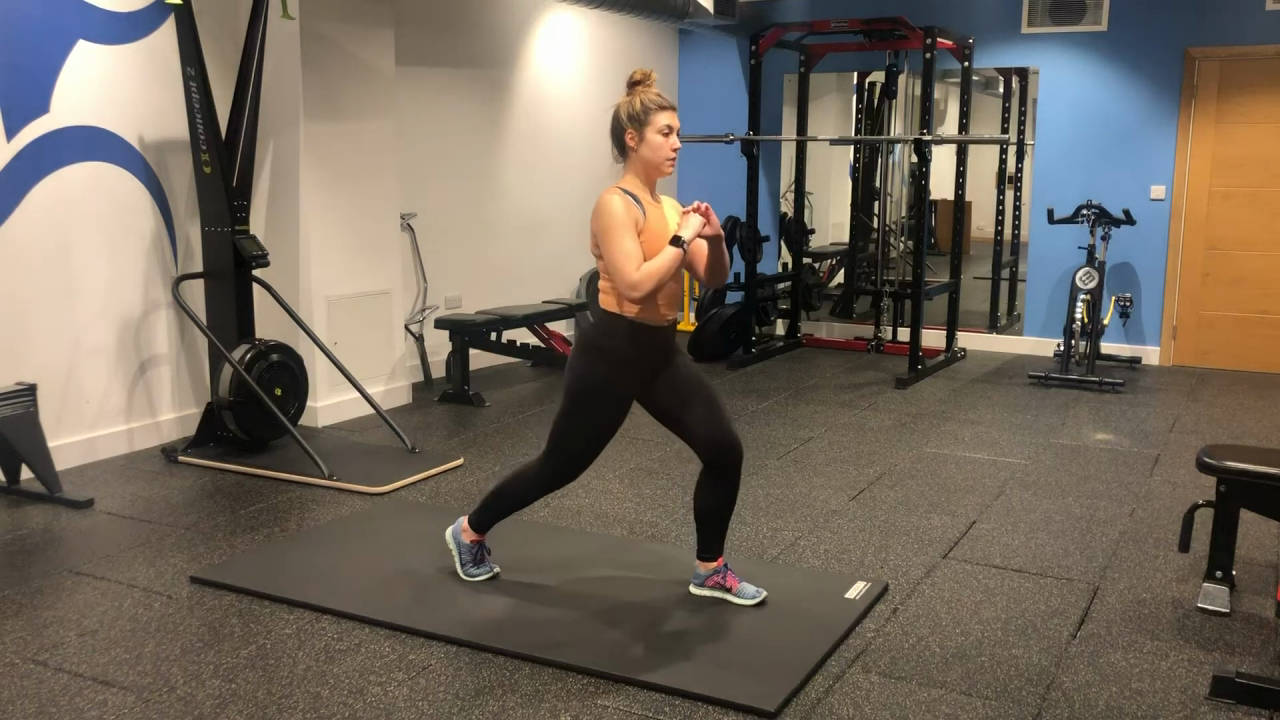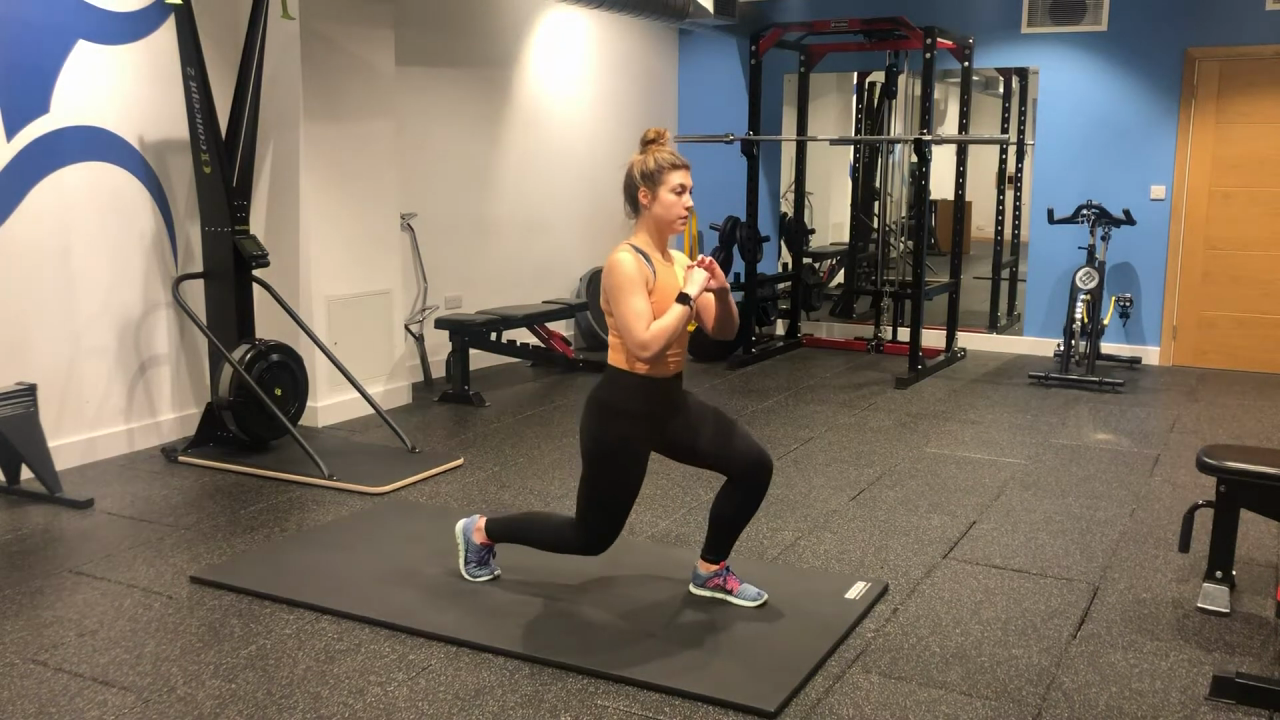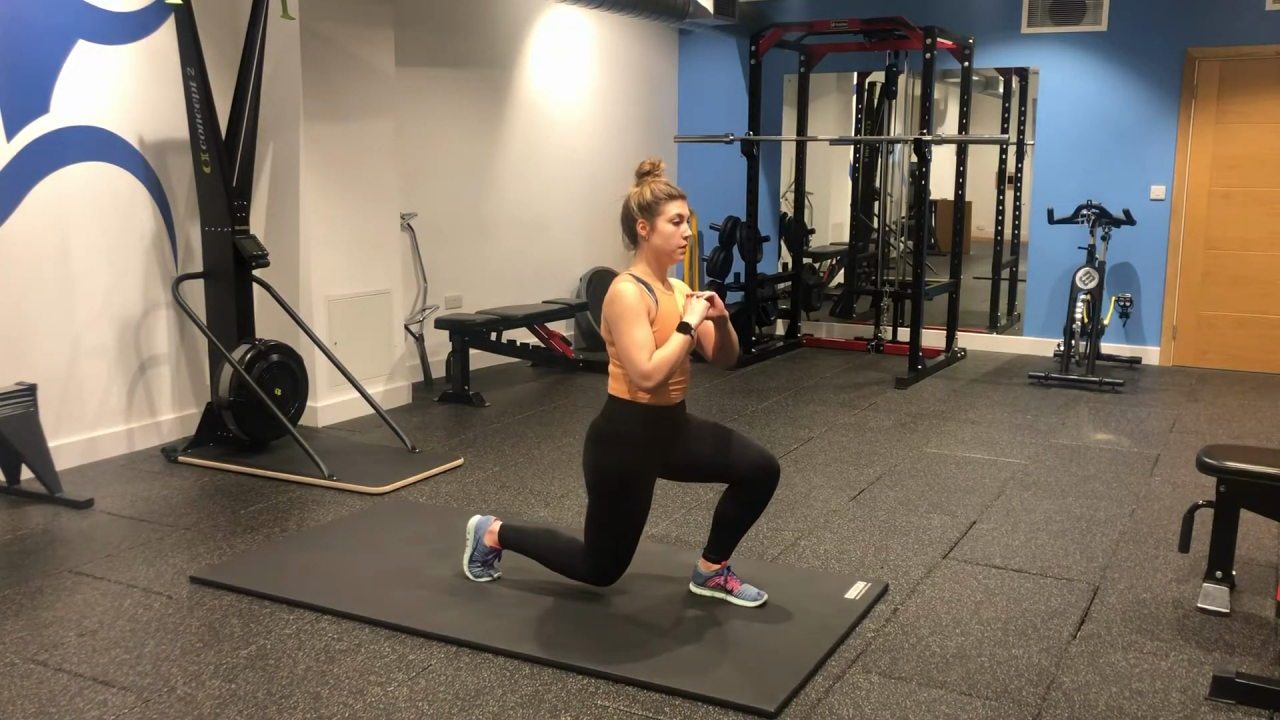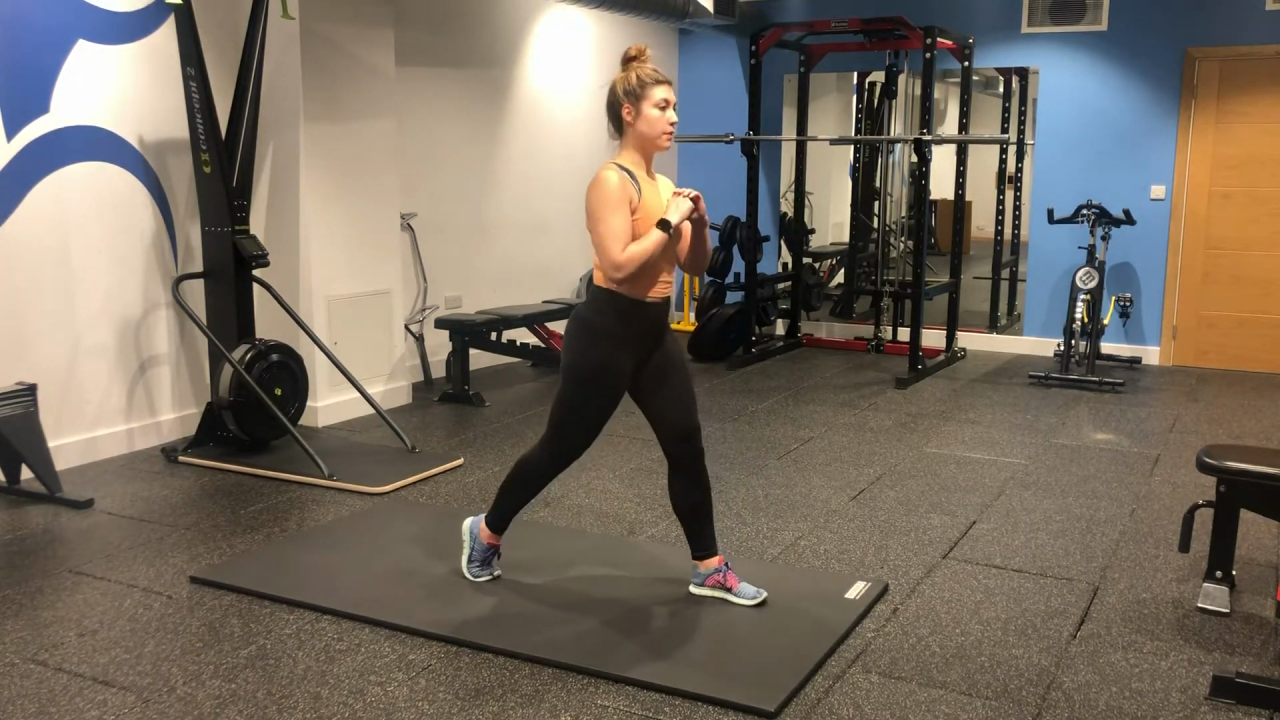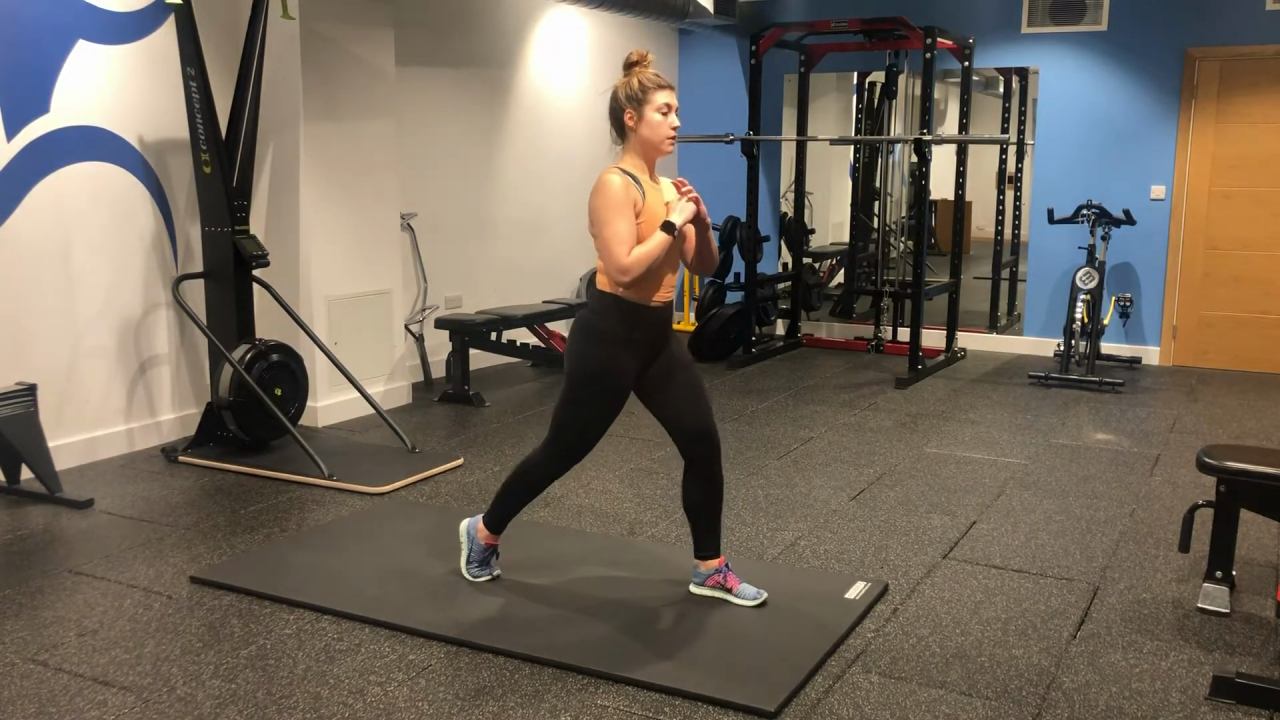
dt=1s
person 1, frame 1
left shoulder: (669, 207)
right shoulder: (615, 205)
left elbow: (714, 280)
right elbow: (635, 285)
left wrist: (714, 239)
right wrist: (683, 238)
left hip: (662, 352)
right hip: (611, 352)
left knee: (725, 450)
right knee: (560, 467)
left ankle: (710, 570)
right ankle: (469, 532)
person 1, frame 2
left shoulder: (678, 260)
right shoulder: (625, 263)
left elbow: (725, 331)
right elbow: (644, 345)
left wrist: (720, 291)
right wrist: (689, 294)
left hip: (670, 401)
right hip: (622, 407)
left knee: (754, 465)
right knee: (593, 535)
left ankle: (710, 572)
right ankle: (481, 531)
person 1, frame 3
left shoulder: (677, 290)
right shoulder: (627, 294)
left elbow: (725, 359)
right elbow: (647, 376)
left wrist: (720, 319)
right wrist: (689, 324)
left hip: (672, 427)
right hip: (625, 436)
left knee: (761, 470)
right knee: (602, 568)
left ankle: (711, 570)
right ankle: (492, 533)
person 1, frame 4
left shoulder: (662, 184)
right shoulder: (611, 181)
left elbow: (694, 266)
right elbow: (618, 266)
left wrist: (698, 222)
right wrist: (669, 221)
left hip: (654, 332)
right hip: (606, 331)
left knee: (687, 447)
right knee: (561, 448)
left ankle: (709, 569)
right ankle: (485, 532)
person 1, frame 5
left shoulder: (666, 187)
right shoulder: (615, 185)
left elbow: (704, 266)
right elbow: (624, 269)
left wrist: (699, 221)
right wrist: (674, 223)
left hip: (658, 336)
right hip: (610, 335)
left knee: (703, 445)
right knee: (563, 451)
left ankle: (710, 569)
right ankle: (483, 532)
